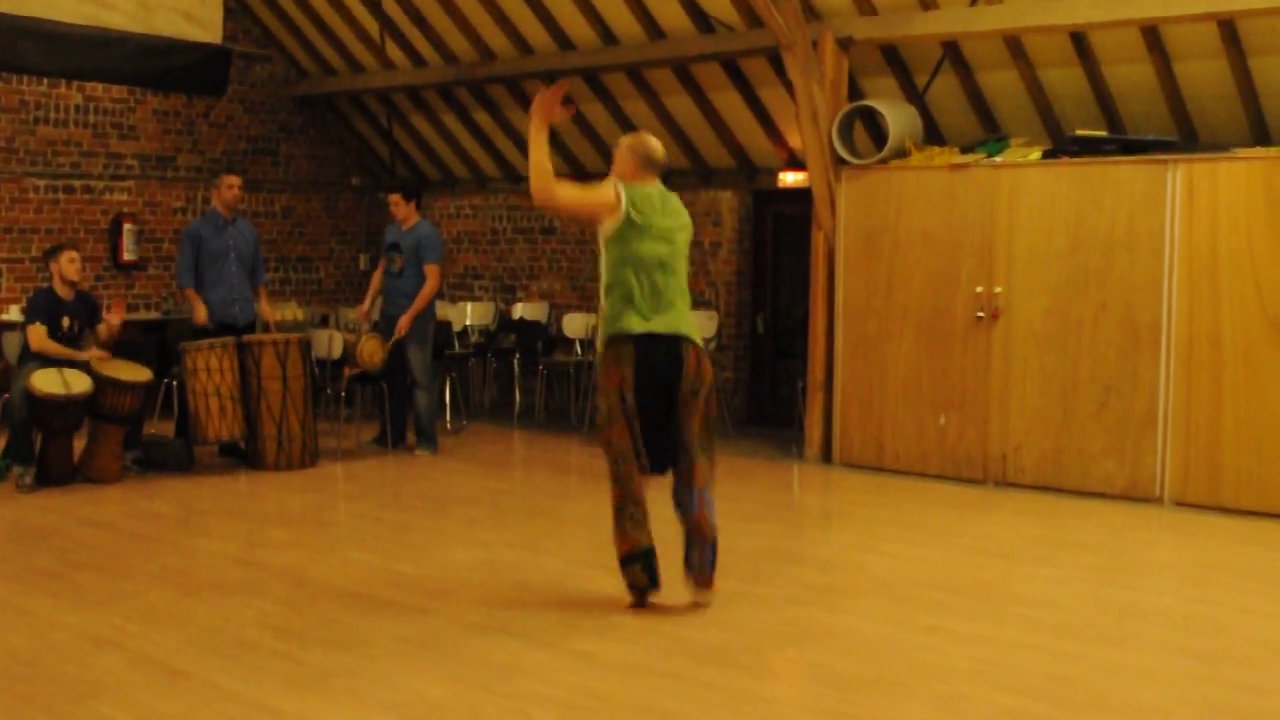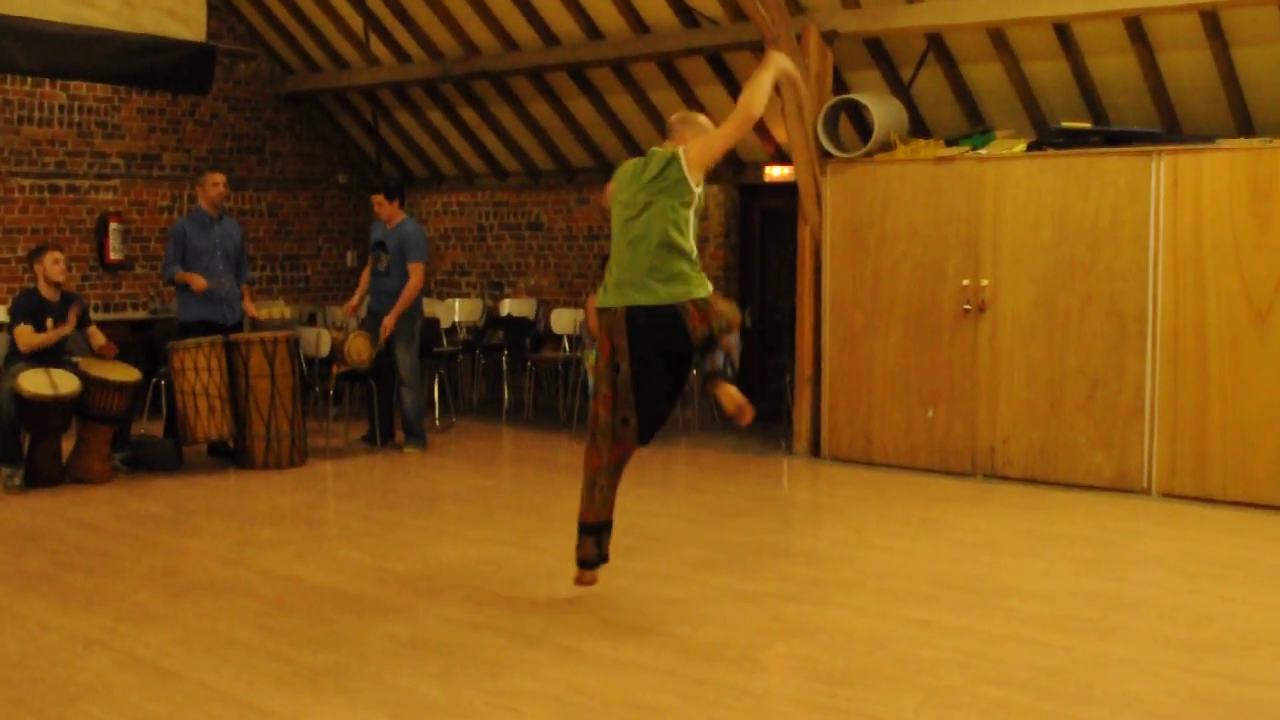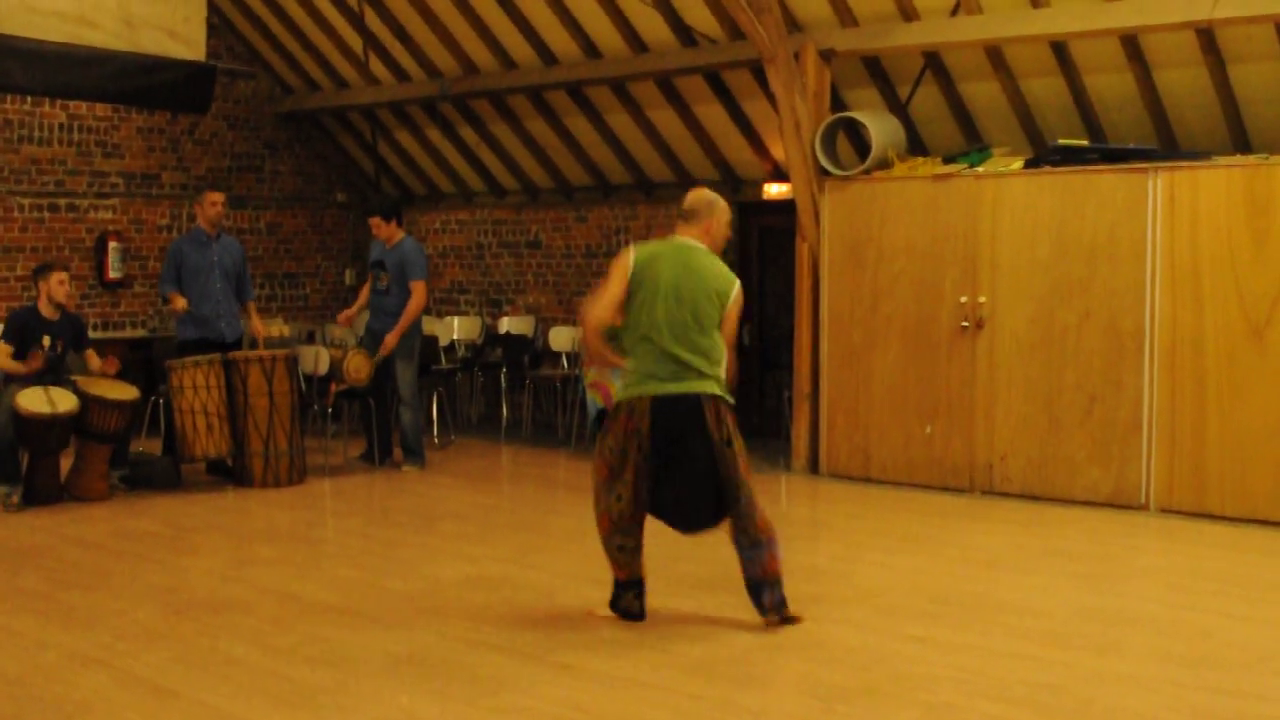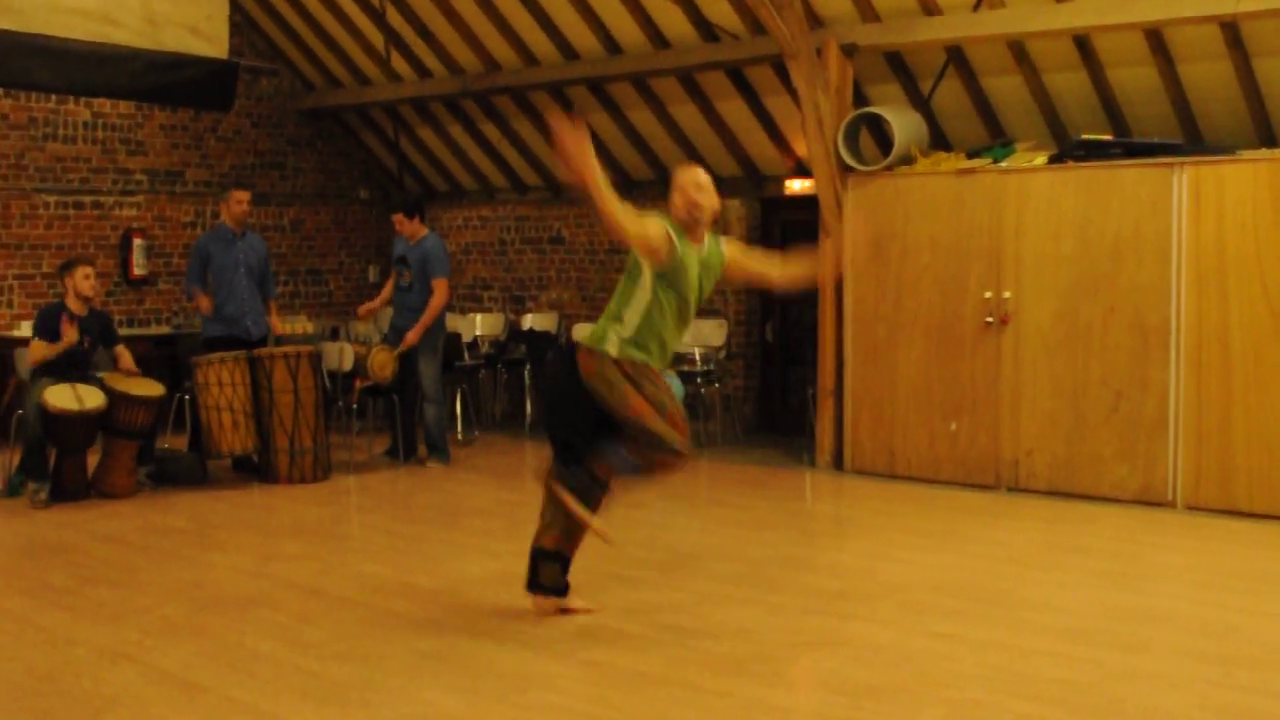
dt=0.5s
person 1, frame 1
left shoulder: (616, 197)
right shoulder: (677, 213)
left elbow: (545, 194)
left wrist: (538, 127)
left hip: (629, 344)
right hip: (683, 344)
left knee: (628, 465)
right knee: (692, 462)
left ankle: (641, 576)
right ankle: (700, 564)
person 1, frame 2
left shoulder: (625, 176)
right shoulder: (681, 163)
right elbow: (745, 114)
right wrist: (773, 70)
left hip: (623, 316)
right hip: (679, 307)
left knee: (611, 438)
right knee: (725, 314)
left ankle: (593, 546)
right ankle: (720, 381)
person 1, frame 3
left shoulder: (636, 258)
right shoulder: (725, 283)
left elbow: (593, 318)
right elbow: (725, 358)
left wrist: (605, 356)
left hip: (641, 403)
right hip: (703, 404)
left knee: (618, 500)
right knee: (740, 504)
left ankle: (629, 593)
right ankle: (771, 600)
person 1, frame 4
left shoulder: (720, 252)
right shoulder: (657, 236)
left elbow: (782, 273)
right elbow: (618, 218)
left wrist: (824, 261)
right wrist: (588, 171)
left hip: (623, 363)
right hip: (605, 359)
right knee: (666, 443)
left ankle: (547, 583)
right ankle: (577, 481)
person 2, frame 1
left shoulder: (249, 231)
right shoulder: (197, 230)
left elbow: (257, 272)
right elbow: (184, 273)
left wrist: (262, 302)
right wrist: (197, 304)
left hip: (243, 318)
right hip: (210, 320)
left ankle: (230, 440)
right ankle: (183, 441)
person 2, frame 2
left shoulder: (234, 228)
right shoulder: (183, 228)
right elbow: (168, 268)
left wrist: (246, 299)
right wrist: (189, 278)
left hip: (230, 317)
right hip: (195, 318)
left ankle: (219, 439)
right ankle: (171, 441)
person 2, frame 3
left shoulder: (234, 246)
right shoulder: (181, 246)
left elbow: (244, 287)
right elbow: (166, 282)
left wrist: (253, 317)
right wrist: (175, 297)
left hip: (230, 334)
right hip: (194, 334)
left ankle: (217, 457)
right ankle: (171, 459)
person 2, frame 4
left shoulder: (258, 244)
right shoulder: (206, 244)
right elbow: (192, 281)
left wrist: (273, 315)
right wrist: (201, 298)
left hip: (255, 332)
right hip: (220, 332)
left ankle: (243, 453)
right ankle: (196, 456)
person 3, frame 1
left shoulder: (427, 234)
right shoulder: (390, 231)
left elbow: (432, 281)
left wrist: (410, 315)
right wrist: (369, 301)
left hip: (416, 318)
right hip: (388, 315)
left knee: (420, 378)
right knee: (389, 376)
left ankle: (427, 439)
right ankle: (392, 435)
person 3, frame 2
left shoulder: (411, 232)
right shoulder: (377, 228)
left elbow: (416, 279)
left wrist: (394, 315)
right wrist: (357, 299)
left hip: (403, 316)
right hip: (375, 313)
left knee: (407, 376)
right knee: (377, 375)
left ankle: (415, 437)
right ankle: (380, 433)
person 3, frame 3
left shoulder: (411, 250)
right shoulder: (375, 247)
left elbow: (419, 297)
left wrist: (397, 332)
right wrist: (354, 310)
left hip: (402, 334)
right hip: (374, 331)
left knee: (406, 395)
right knee: (374, 392)
left ankle: (413, 455)
right ankle: (378, 451)
person 3, frame 4
left shoulder: (433, 247)
right shoulder: (399, 243)
left elbow: (441, 294)
left wrist: (418, 329)
right wrist: (377, 303)
left hip: (425, 331)
right hip: (398, 327)
left knee: (430, 391)
right knee: (399, 389)
left ankle: (438, 451)
right ankle: (404, 446)
person 4, frame 1
left shoulder: (86, 301)
right shoulder: (40, 300)
left elbow: (102, 336)
right elbow: (36, 343)
left wrist: (112, 328)
right wrist: (81, 354)
left hip: (71, 365)
right hip: (37, 364)
right ankle: (22, 463)
person 4, frame 2
left shoulder: (72, 301)
right shoulder: (24, 301)
left elbow: (93, 332)
right elbow: (25, 344)
left wrist: (103, 347)
right wrist: (65, 329)
left hip: (60, 364)
right hip: (25, 365)
left ankle: (116, 451)
person 4, frame 3
left shoulder: (73, 322)
right shoulder: (20, 318)
left elbow: (88, 355)
left wrist: (102, 367)
right wrist: (26, 368)
left hip: (58, 383)
right hip: (22, 382)
person 4, frame 4
left shoulder: (100, 318)
right shoulder: (50, 315)
left elbow: (120, 350)
right elbow: (34, 358)
left wrist: (127, 365)
right wrist: (64, 343)
left hip: (85, 380)
right hip: (50, 379)
right knee: (33, 408)
left ankle: (140, 465)
right ankle: (37, 479)
